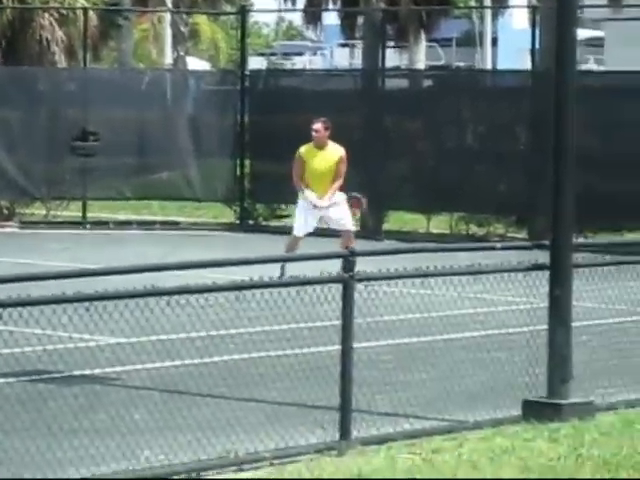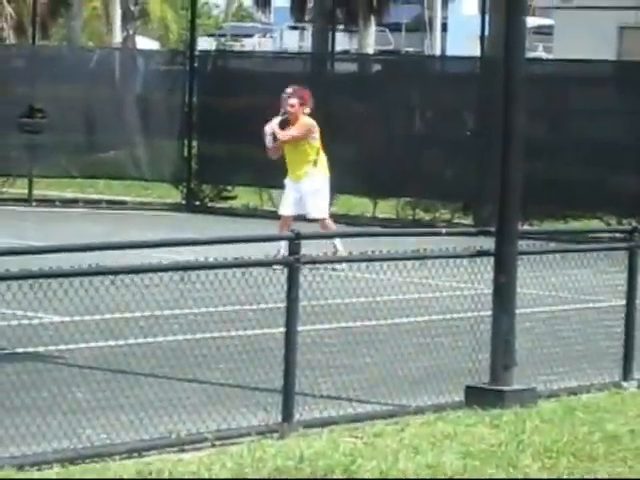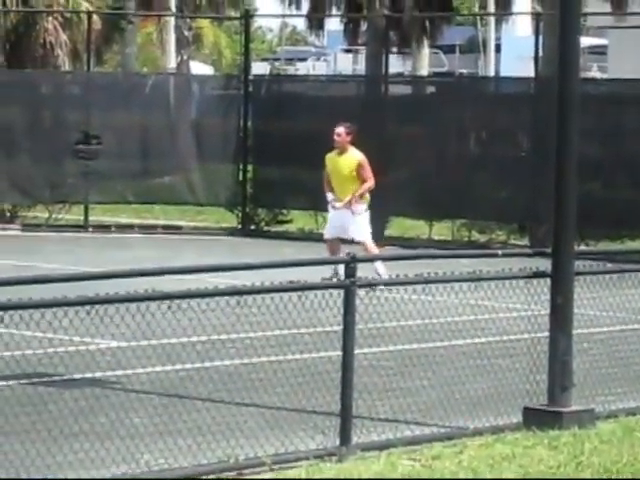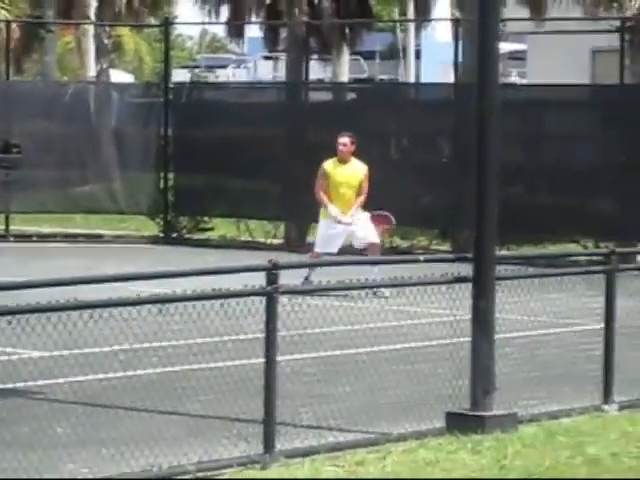
dt=1s
person 1, frame 1
left shoulder: (339, 153)
right shoulder: (303, 152)
left elbow: (339, 180)
right elbow: (297, 179)
left wrist: (328, 198)
right wrist: (310, 196)
left hip: (331, 197)
right hip: (308, 198)
left knee: (348, 230)
right knee: (297, 235)
right ankle: (282, 268)
person 1, frame 2
left shoulder: (308, 125)
right shoulder: (286, 130)
left elbow: (283, 138)
right elbow: (273, 154)
left wrist: (274, 126)
right wrist: (268, 133)
left hip: (314, 178)
right hip: (294, 179)
left knee: (321, 217)
right knee: (285, 216)
left ankle: (338, 250)
right ankle: (281, 254)
person 1, frame 3
left shoulder: (358, 158)
right shoulder: (330, 157)
left elbow: (370, 182)
right elbow: (327, 180)
left wrist: (354, 197)
right wrist: (329, 195)
left hip: (356, 205)
right hip: (338, 205)
left knee: (363, 239)
right knee: (330, 238)
left ankle: (382, 274)
right ankle: (337, 273)
person 1, frame 4
left shoulder: (362, 168)
right shoulder: (327, 167)
left elbow: (362, 196)
right elbow: (319, 192)
left wrist: (351, 214)
right wrist: (331, 209)
left hip: (354, 215)
right hip: (331, 216)
left knee: (374, 243)
right knee: (320, 251)
right ankle: (308, 278)
